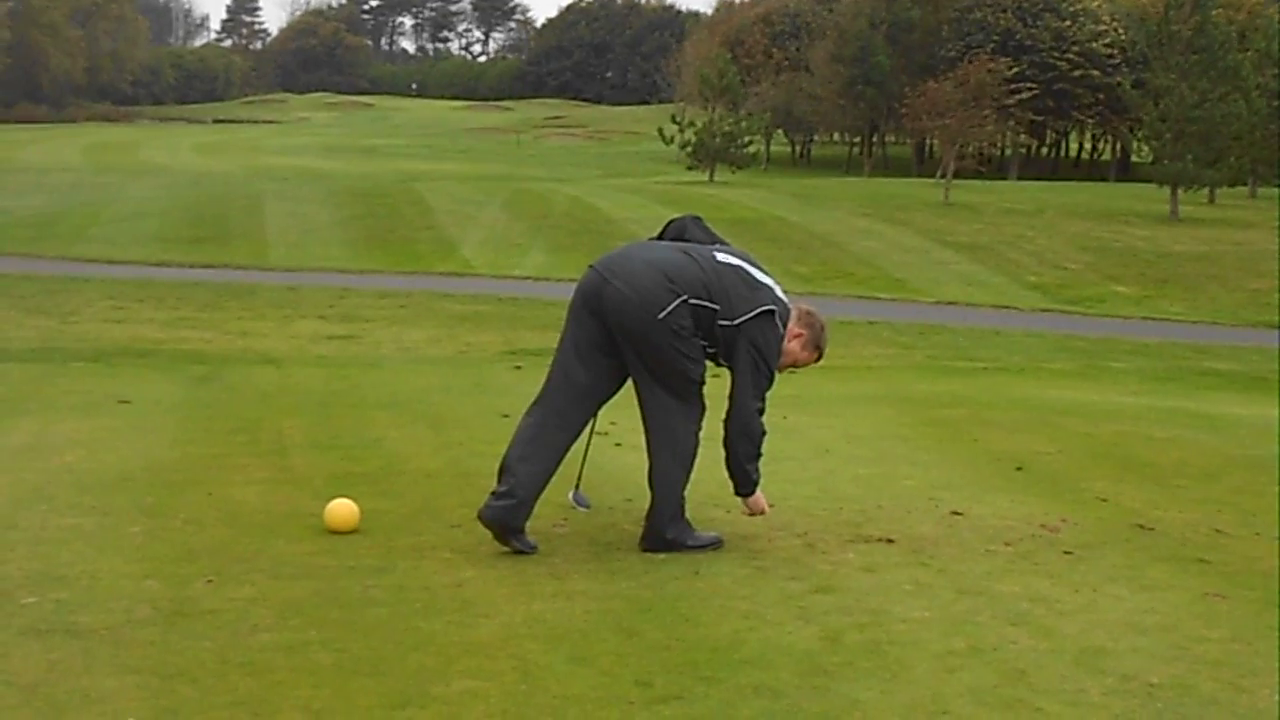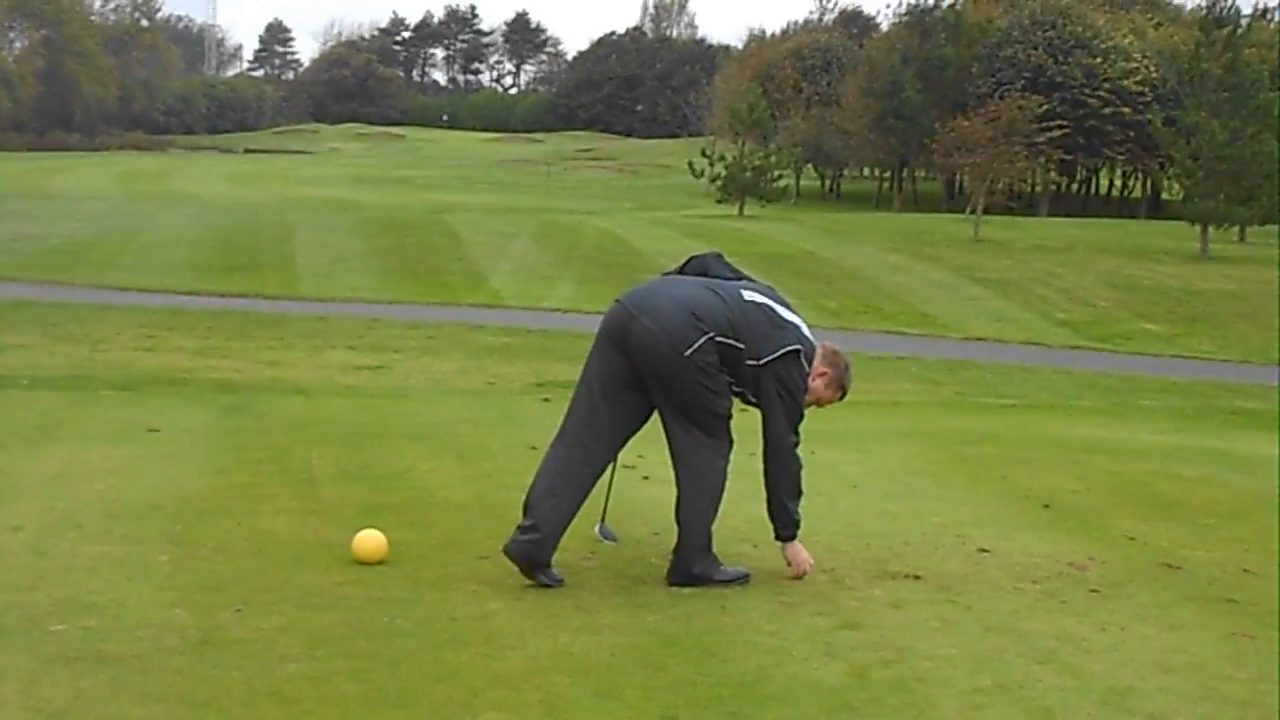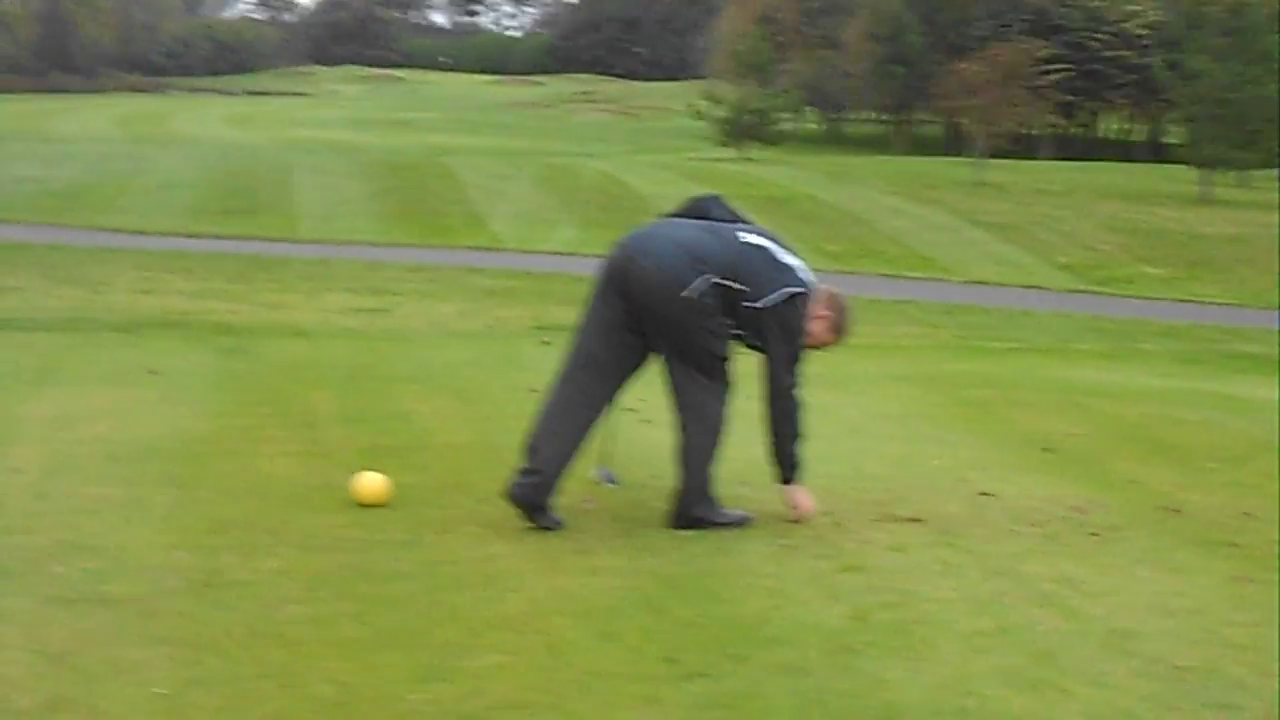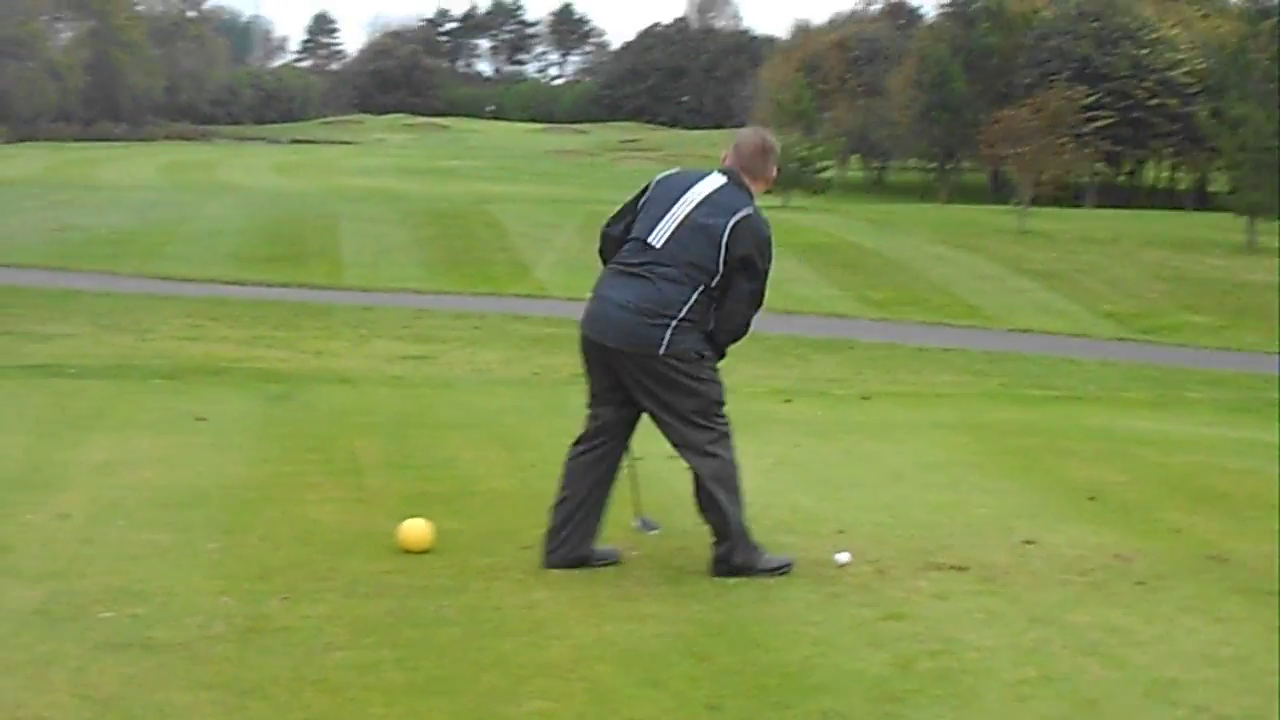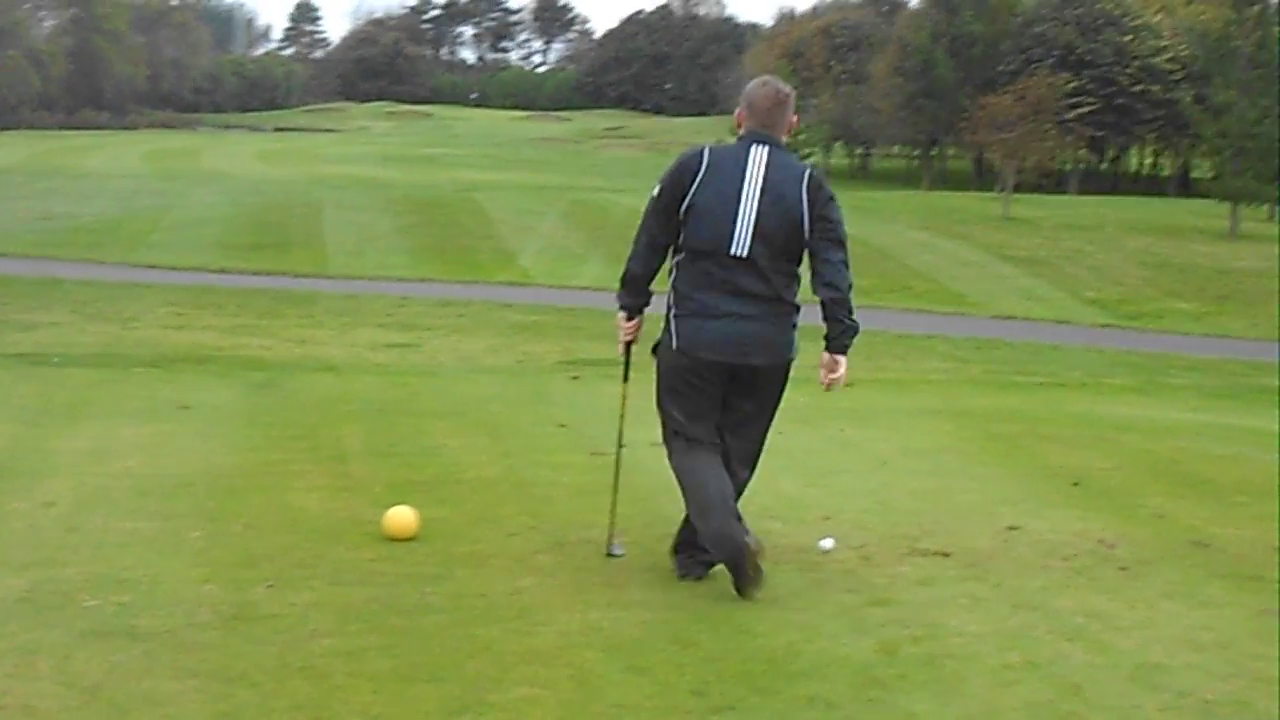
dt=1s
person 1, frame 1
left shoulder: (750, 281)
right shoulder: (765, 325)
left elbow: (685, 226)
right elbow: (744, 413)
right wrist: (747, 488)
left hip: (603, 276)
right hip: (652, 300)
left knee: (562, 403)
right knee: (680, 411)
left ankle: (506, 508)
right ankle: (667, 528)
person 1, frame 2
left shoulder: (768, 307)
right shoulder: (791, 362)
left elbow: (708, 263)
right elbow: (781, 451)
right wrist: (789, 537)
left hip: (630, 310)
right hip: (677, 337)
left knee: (586, 437)
right knee: (707, 446)
left ankle: (532, 543)
right ankle: (694, 562)
person 1, frame 3
left shoulder: (770, 254)
right shoulder: (788, 301)
left elbow: (705, 207)
right elbow: (781, 393)
right wrist: (790, 480)
left hip: (630, 253)
right hip: (679, 280)
left knee: (586, 378)
right knee: (706, 390)
left ankle: (532, 486)
right ankle: (695, 505)
person 1, frame 4
left shoulder: (671, 180)
right shoulder: (749, 224)
left elbow: (612, 235)
right elbow: (737, 313)
right wrist: (705, 351)
left hip: (602, 317)
right hip: (661, 337)
left knee: (604, 431)
right knee: (706, 439)
left ankle: (566, 543)
right ankle: (735, 552)
person 1, frame 5
left shoulder: (695, 165)
right shoulder: (809, 186)
left elbow: (651, 241)
right elbow: (832, 268)
left wrist: (632, 304)
right wrist: (837, 341)
left hip: (695, 333)
right hip: (768, 341)
left knee: (689, 440)
right knee: (734, 449)
left ankle: (729, 538)
right ankle: (695, 549)
